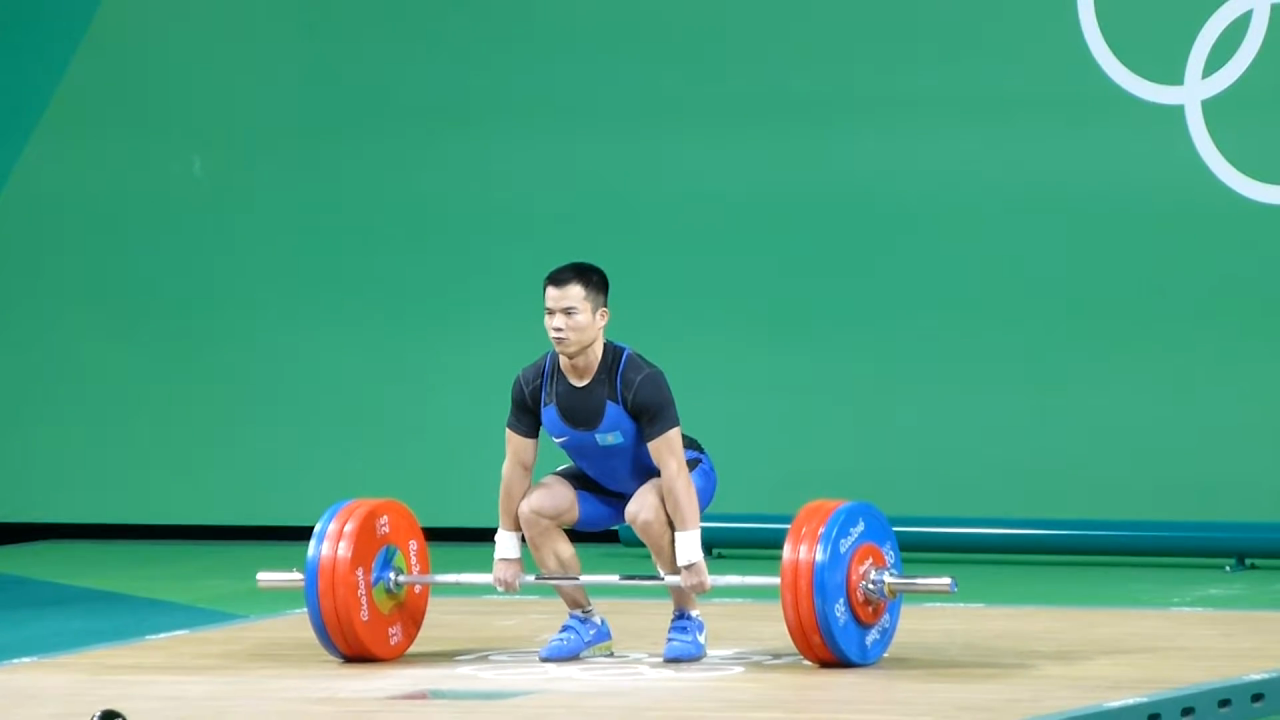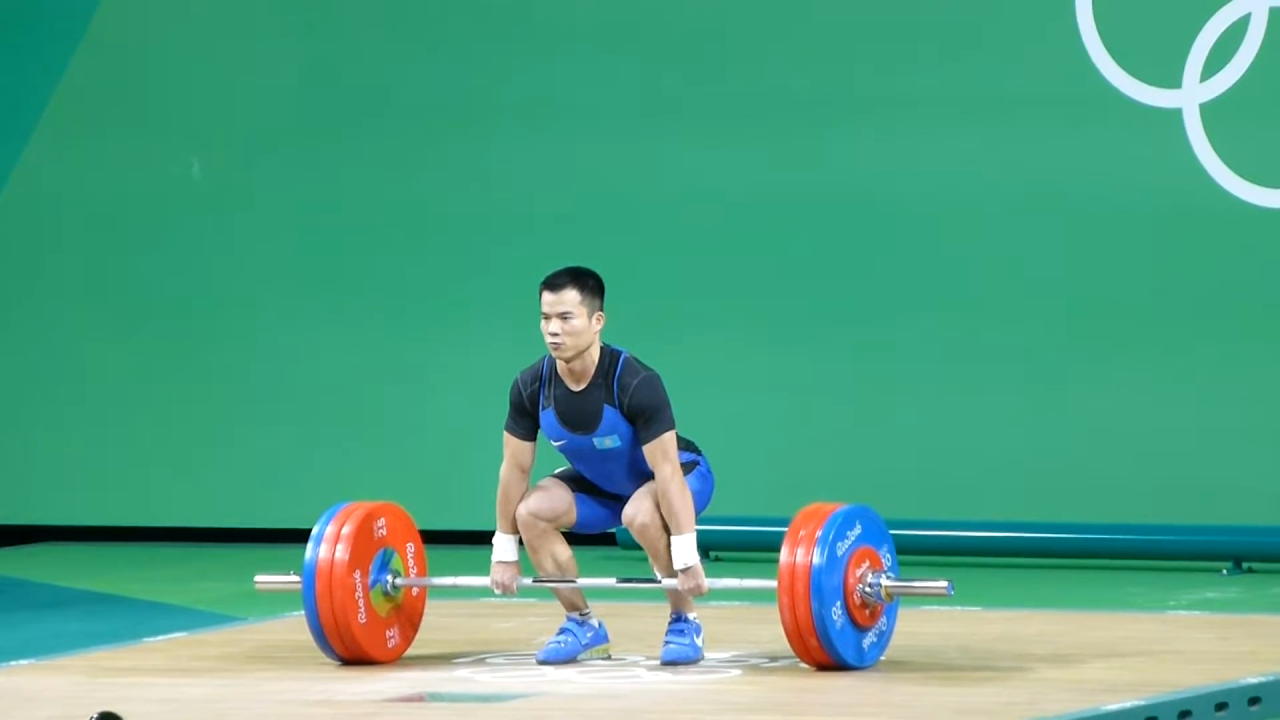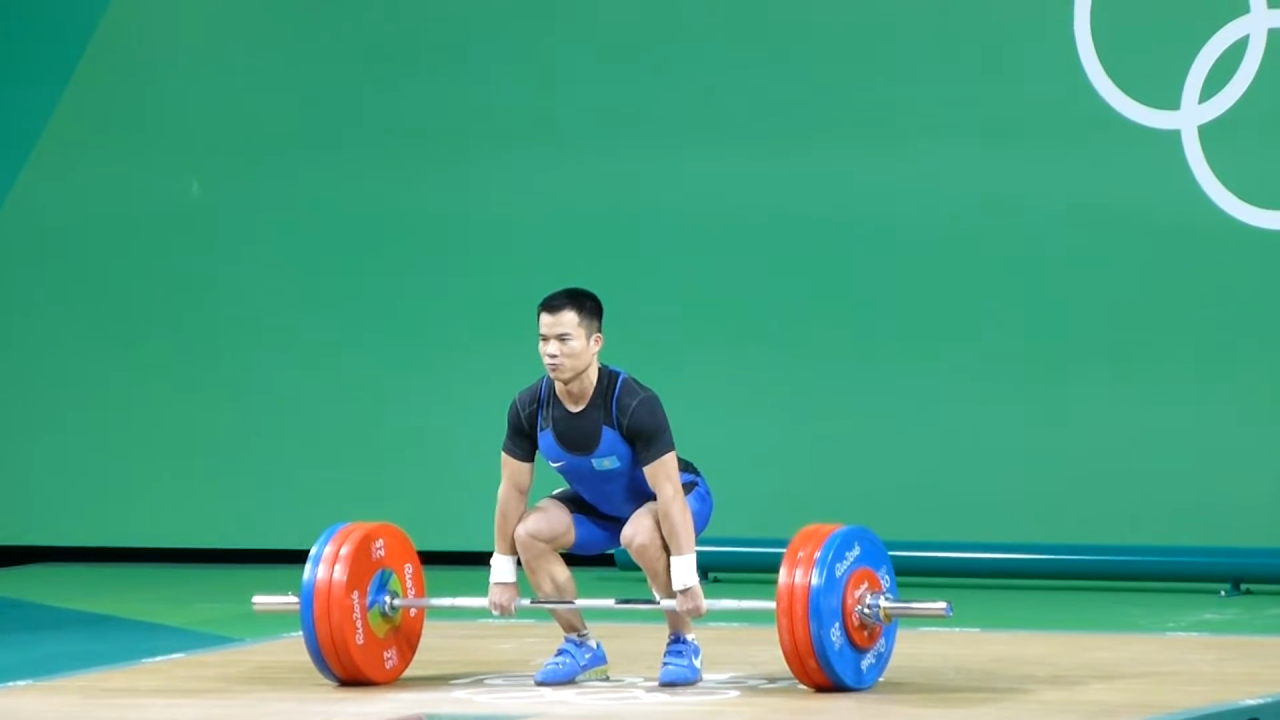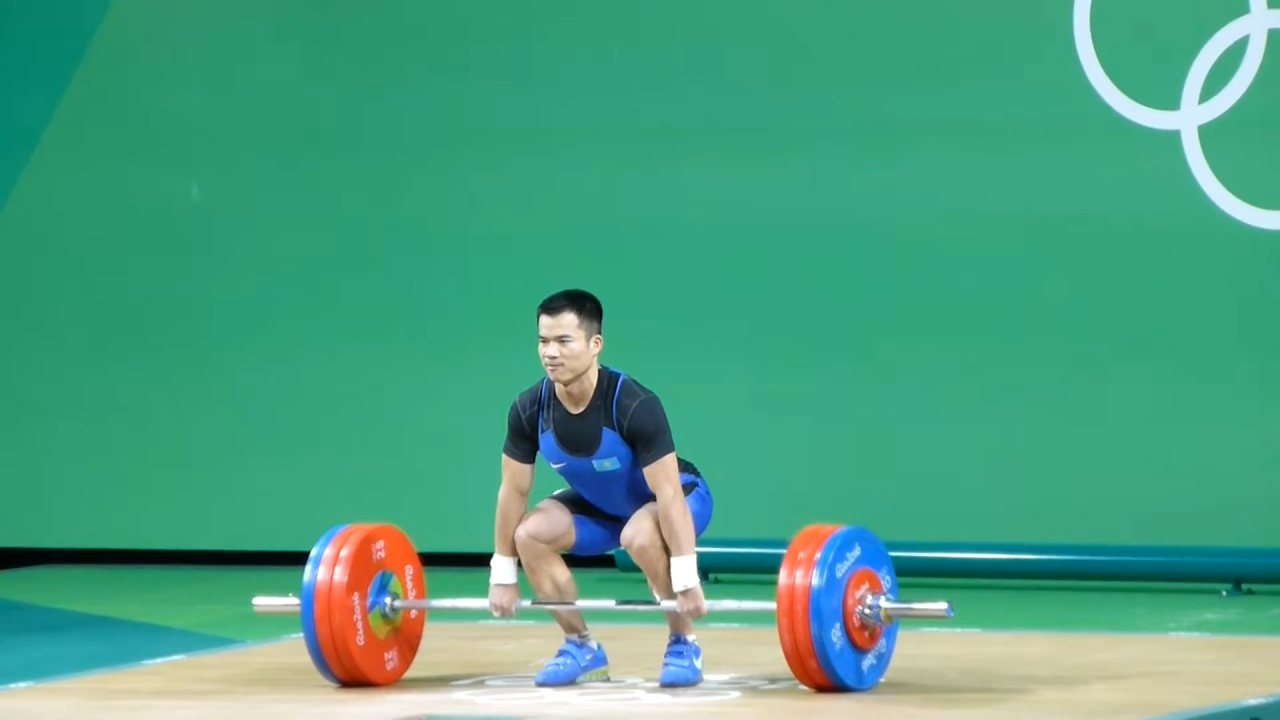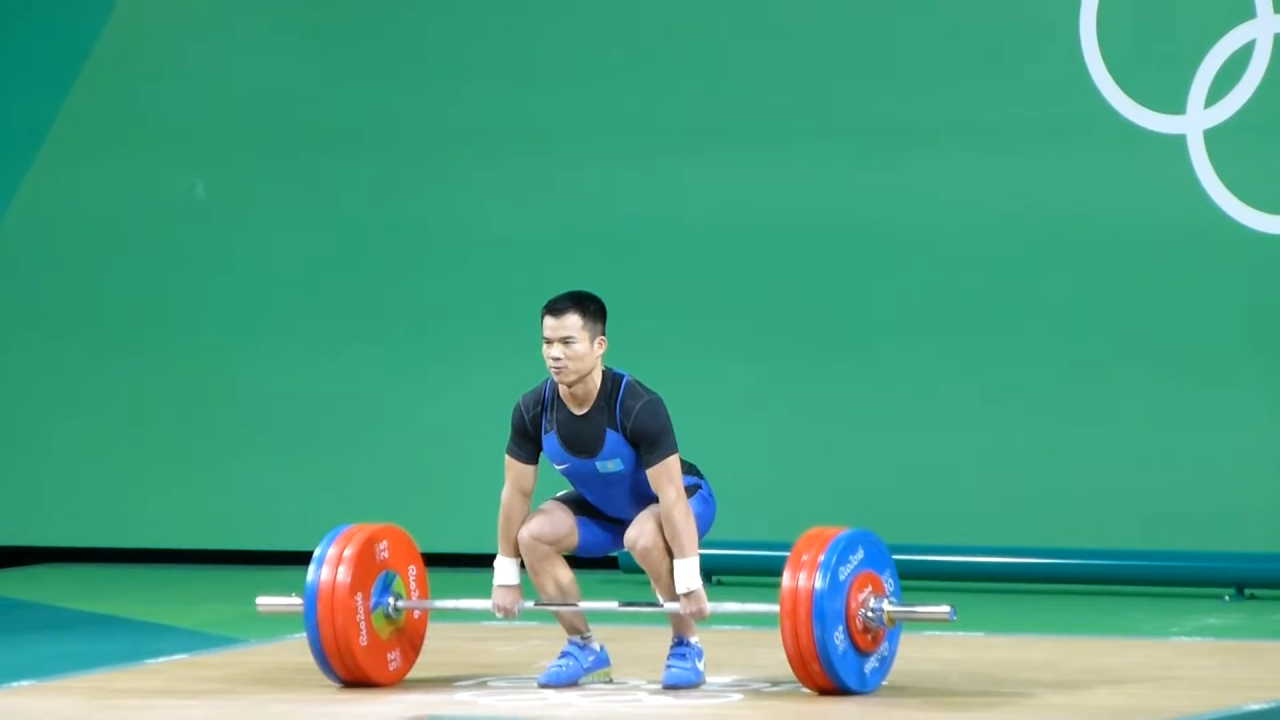
dt=0.4s
person 1, frame 1
left shoulder: (638, 378)
right shoulder: (533, 382)
left elbow: (673, 468)
right elbow: (517, 465)
left wrist: (691, 554)
right wrist: (507, 549)
left hip: (681, 471)
right hip: (603, 480)
left knee: (645, 512)
right knee: (533, 508)
left ankle: (687, 620)
right ankle: (586, 621)
person 1, frame 2
left shoulder: (634, 382)
right shoulder: (531, 386)
left elbow: (667, 473)
right elbow: (514, 468)
left wrist: (687, 558)
right wrist: (505, 552)
left hip: (680, 472)
right hip: (601, 482)
left knee: (641, 515)
right knee: (531, 511)
left ankle: (684, 623)
right ankle: (583, 624)
person 1, frame 3
left shoulder: (633, 402)
right shoulder: (529, 406)
left elbow: (668, 492)
right elbow: (512, 489)
left wrist: (686, 579)
right wrist: (502, 573)
left hip: (678, 494)
right hip: (600, 502)
left knee: (640, 535)
right knee: (530, 531)
left ankle: (682, 644)
right ankle: (581, 645)
person 1, frame 4
left shoulder: (633, 404)
right shoulder: (529, 408)
left elbow: (668, 495)
right elbow: (513, 490)
left wrist: (687, 580)
right wrist: (503, 575)
left hip: (677, 494)
right hip: (600, 502)
left knee: (641, 536)
right knee: (530, 532)
left ankle: (683, 644)
right ankle: (582, 646)
person 1, frame 5
left shoulder: (637, 405)
right shoulder: (533, 409)
left elbow: (670, 496)
right elbow: (516, 491)
left wrist: (689, 582)
right wrist: (506, 576)
left hip: (681, 496)
right hip: (604, 504)
left knee: (644, 537)
right knee: (533, 534)
left ankle: (686, 647)
right ankle: (585, 647)
